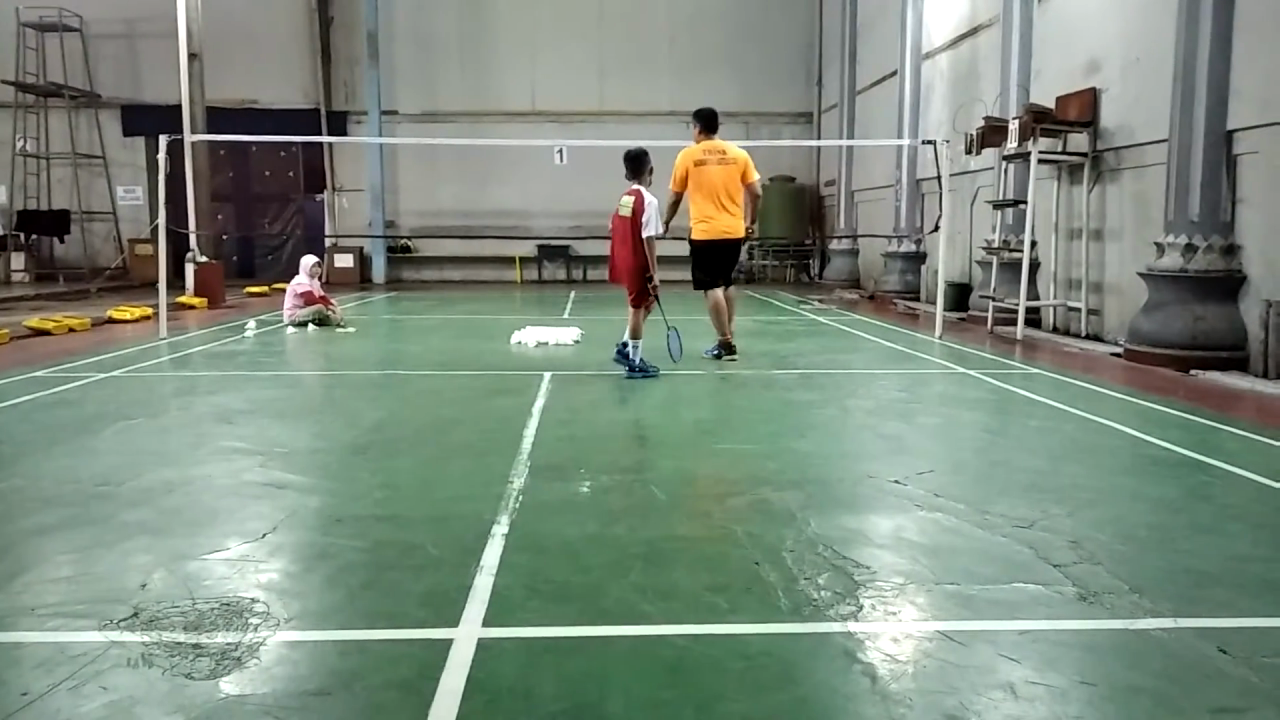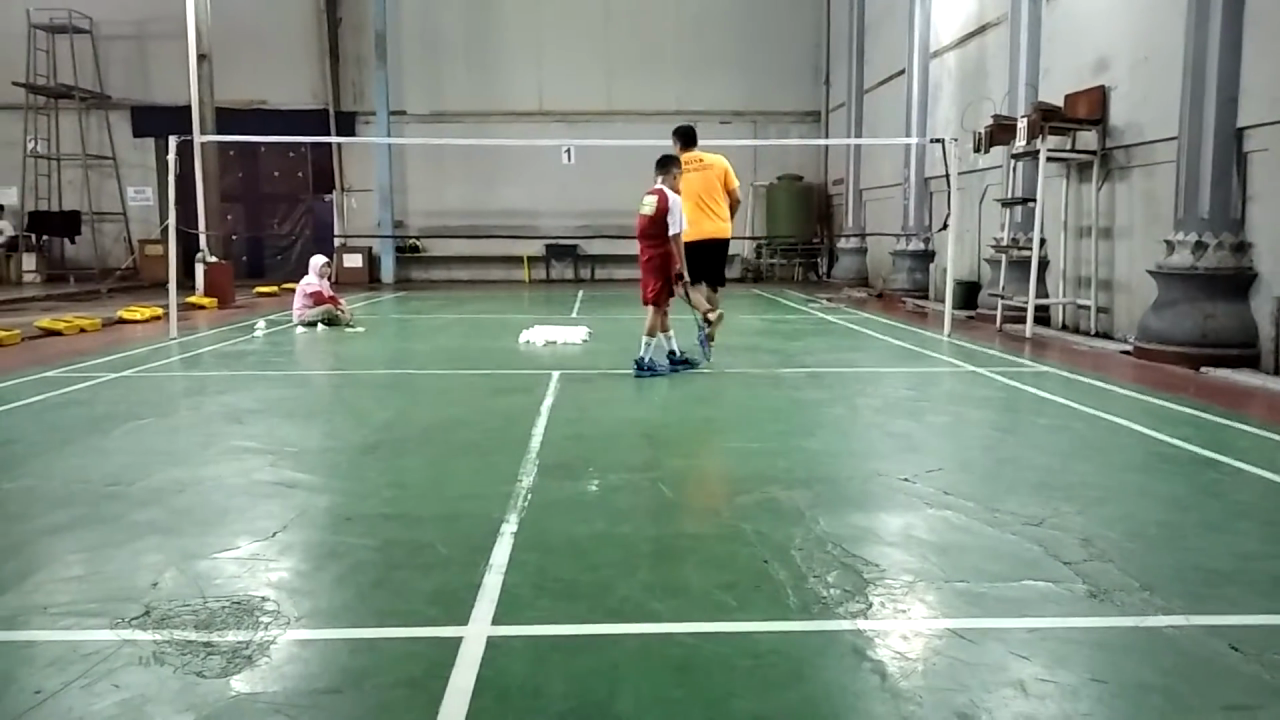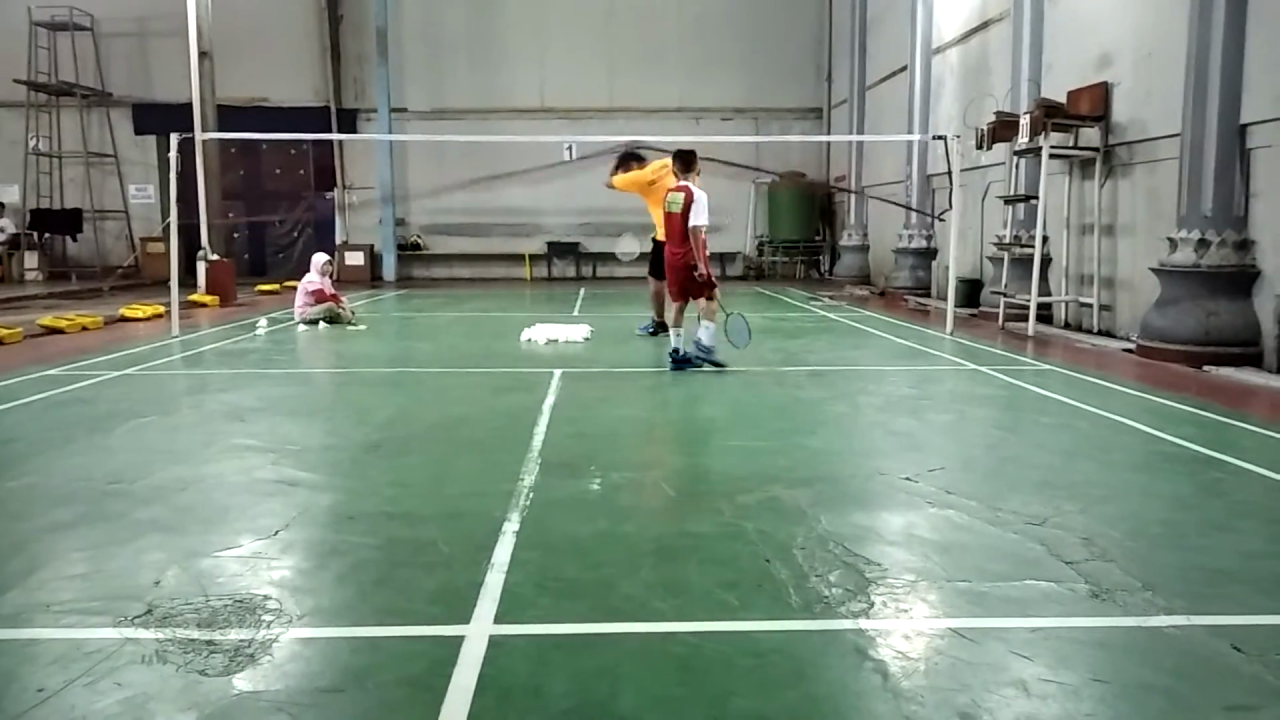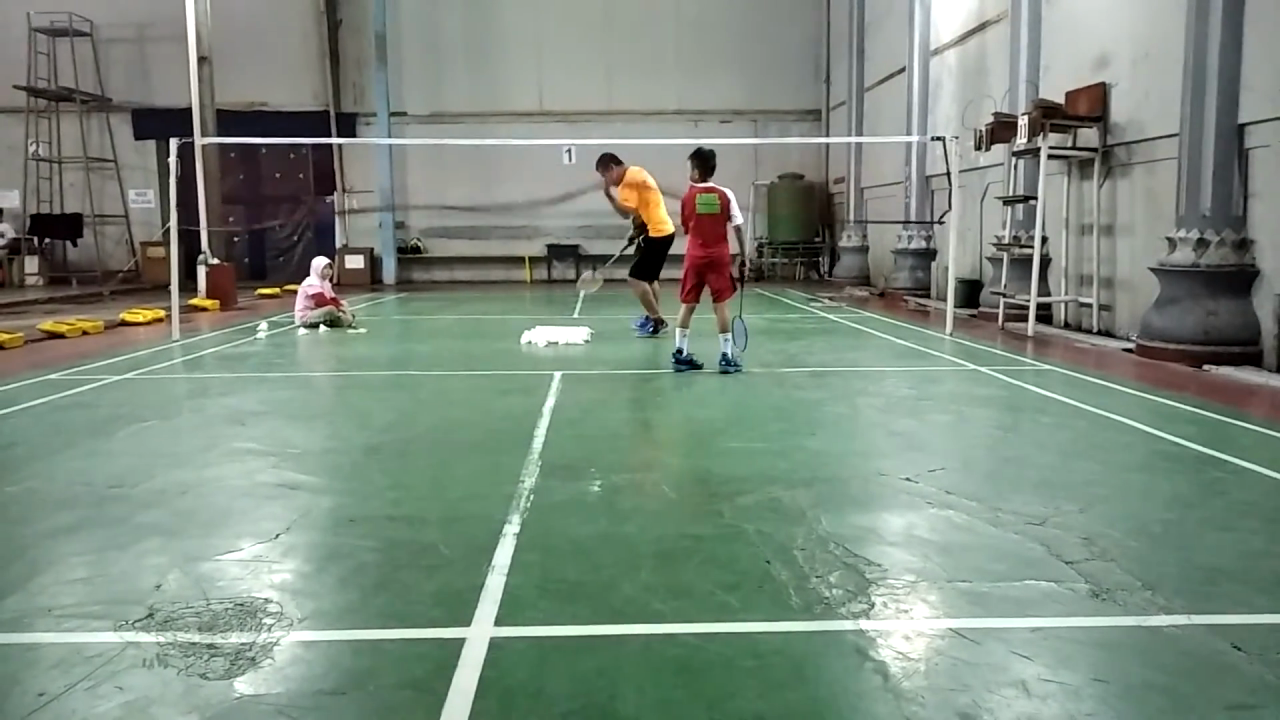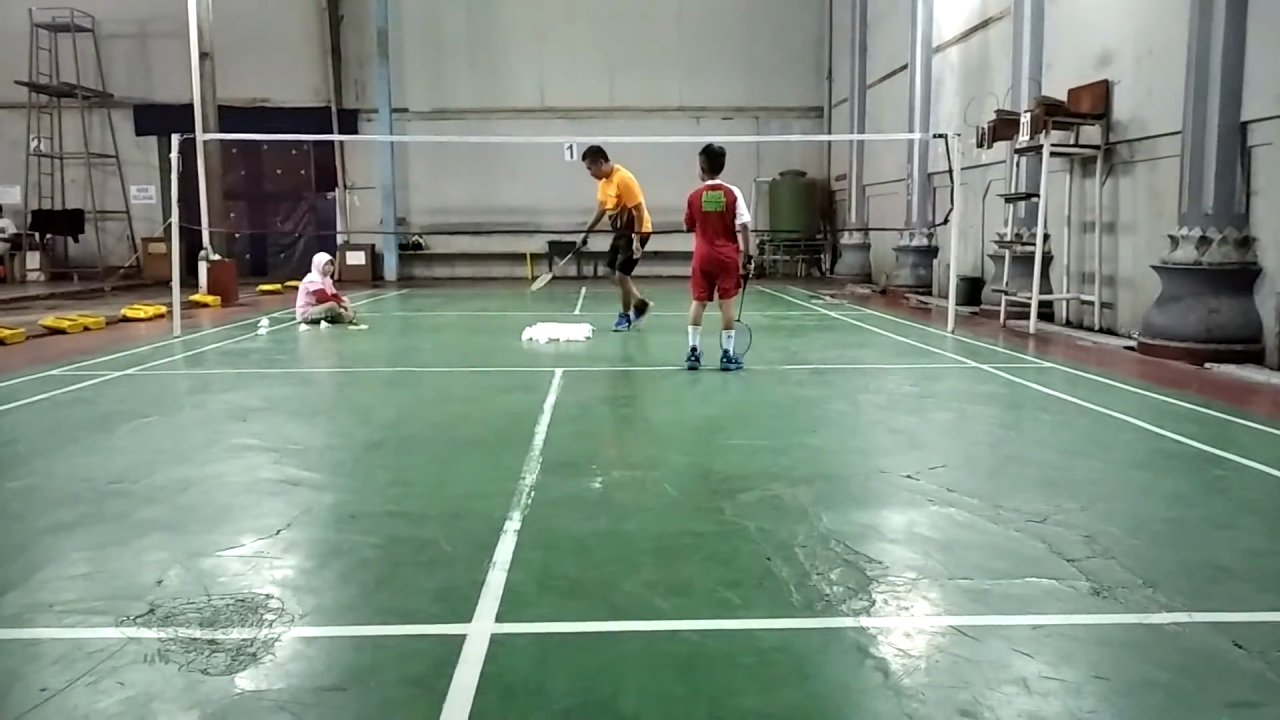
dt=0.4s
person 1, frame 1
left shoulder: (624, 197)
right shoulder: (648, 200)
left elbow: (613, 230)
right elbow: (648, 240)
right wrist: (653, 273)
left hip: (623, 264)
right hip: (638, 265)
left knee: (644, 304)
right knee: (638, 309)
left ankle: (624, 348)
right ankle: (634, 363)
person 1, frame 2
left shoulder: (647, 197)
right shoulder: (671, 199)
right elbow: (675, 238)
right wrist: (681, 269)
left hip: (648, 260)
right hip: (662, 262)
left knee: (661, 308)
right knee: (656, 309)
left ankle: (674, 354)
right ankle: (644, 361)
person 1, frame 3
left shoulder: (669, 194)
right shoulder: (697, 194)
right elbow: (694, 230)
right wrist: (700, 262)
left hip: (672, 257)
right hip: (690, 258)
left knee: (679, 303)
right knee: (711, 299)
left ankle: (677, 353)
right ankle: (703, 344)
person 1, frame 4
left shoulder: (688, 197)
right shoulder: (725, 195)
left elbow: (686, 229)
right elbow: (738, 228)
right wrist: (743, 257)
left hip: (694, 258)
right hip: (719, 258)
left knee: (687, 305)
right knee: (721, 306)
left ankle: (680, 354)
right ankle: (726, 357)
person 1, frame 5
left shoulder: (695, 195)
right shoulder: (733, 193)
left elbow: (689, 227)
right elbow: (744, 226)
right wrist: (748, 256)
left hip: (703, 257)
right hip: (727, 257)
left knee: (698, 301)
right knee: (726, 303)
left ankle: (693, 351)
right ankle: (728, 354)
person 2, frame 1
left shoulder: (687, 156)
right shoulder: (739, 155)
left elbow: (674, 199)
right elbow: (756, 193)
left wrist: (664, 226)
right wrist: (750, 222)
left hip: (704, 233)
right hip: (734, 232)
left knee: (712, 288)
right knee: (726, 285)
left ankle: (725, 344)
right ankle: (727, 332)
person 2, frame 2
right shoulder: (719, 162)
right elbow: (736, 198)
left hip: (691, 235)
right hip: (720, 234)
left knee: (691, 286)
right knee: (712, 285)
right ankle: (710, 329)
person 2, frame 3
left shoulder: (638, 177)
right shoulder: (674, 165)
left elbow: (610, 183)
left wrist: (619, 161)
left knee: (656, 278)
left ankle: (659, 324)
person 2, frame 4
left shoulder: (631, 179)
right shoulder: (635, 174)
left elbow: (626, 212)
left wrist: (609, 194)
left hip: (655, 233)
right hip: (660, 232)
left knee: (635, 279)
right knee: (647, 278)
left ankle: (657, 321)
right ankle: (653, 319)
person 2, frame 5
left shoulder: (623, 178)
right shoulder: (602, 181)
left elbow: (639, 210)
right elbow: (602, 208)
left wrist: (637, 239)
right wrist: (587, 232)
left hip: (636, 232)
right hip: (619, 231)
left knee: (621, 274)
right knee: (613, 270)
left ankle: (627, 314)
right ankle: (640, 302)
